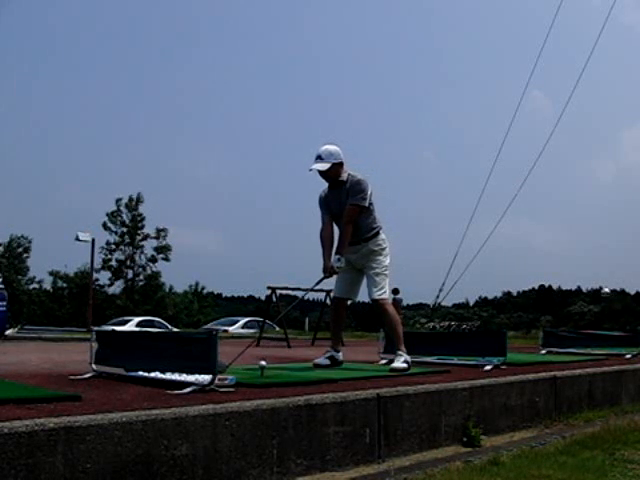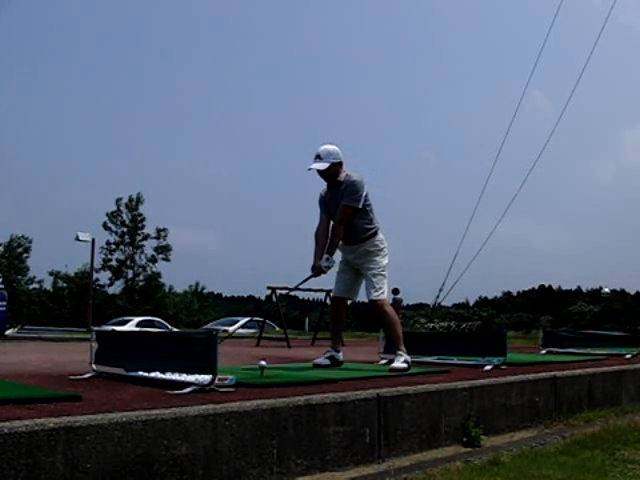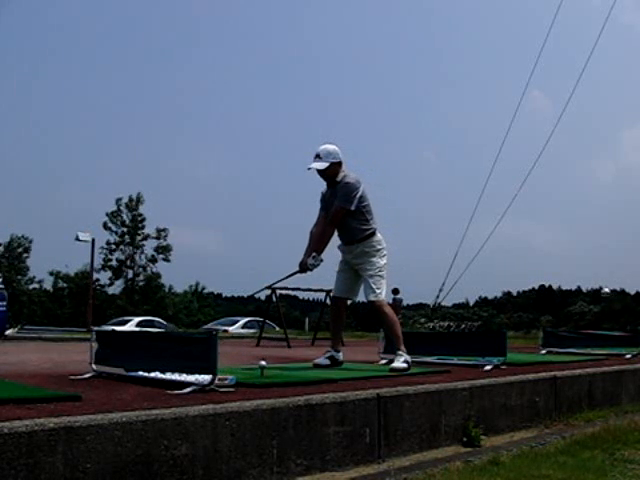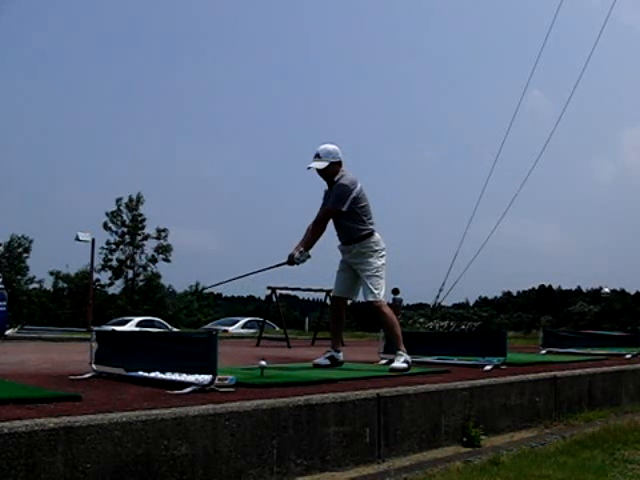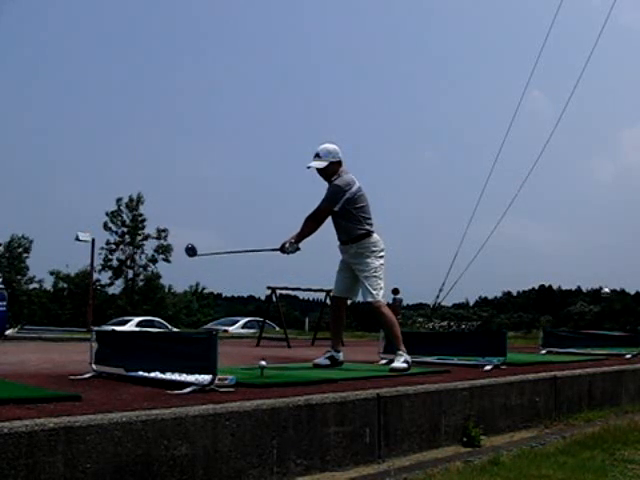
dt=0.5s
person 1, frame 1
left shoulder: (358, 184)
right shoulder: (325, 196)
left elbow: (348, 223)
right elbow: (327, 228)
left wrist: (338, 257)
right wrist: (327, 260)
left hip: (372, 247)
right hip: (350, 251)
left knee: (380, 299)
right knee: (338, 300)
left ankle: (402, 353)
right ankle: (335, 352)
person 1, frame 2
left shoulder: (354, 184)
right shoulder: (325, 194)
left elbow: (340, 224)
right elbow: (323, 227)
left wrist: (328, 257)
right wrist: (318, 258)
left hip: (370, 247)
right hip: (349, 250)
left knee: (378, 300)
right knee: (337, 300)
left ankle: (402, 353)
right ankle: (335, 352)
person 1, frame 3
left shoulder: (349, 185)
right shoulder: (327, 193)
left elbow: (331, 224)
right elbow: (319, 226)
left wrist: (316, 256)
right wrist: (307, 255)
left hip: (369, 248)
right hip: (348, 250)
left knee: (377, 301)
right knee: (337, 300)
left ankle: (402, 353)
right ankle: (335, 352)
person 1, frame 4
left shoulder: (346, 185)
right shoulder: (331, 190)
left elbow: (322, 222)
right elbow: (316, 223)
left wrist: (305, 251)
right wrist: (298, 248)
left hip: (367, 249)
right hip: (348, 250)
left knee: (376, 302)
right knee: (337, 300)
left ankle: (402, 353)
right ankle: (335, 352)
person 1, frame 5
left shoulder: (342, 185)
right shoulder: (337, 185)
left elbow: (315, 218)
right elbow: (317, 220)
left wrist: (295, 241)
right wrist: (295, 239)
left hip: (366, 249)
right hip: (348, 250)
left knee: (375, 302)
right knee: (337, 300)
left ankle: (402, 353)
right ankle: (335, 352)
